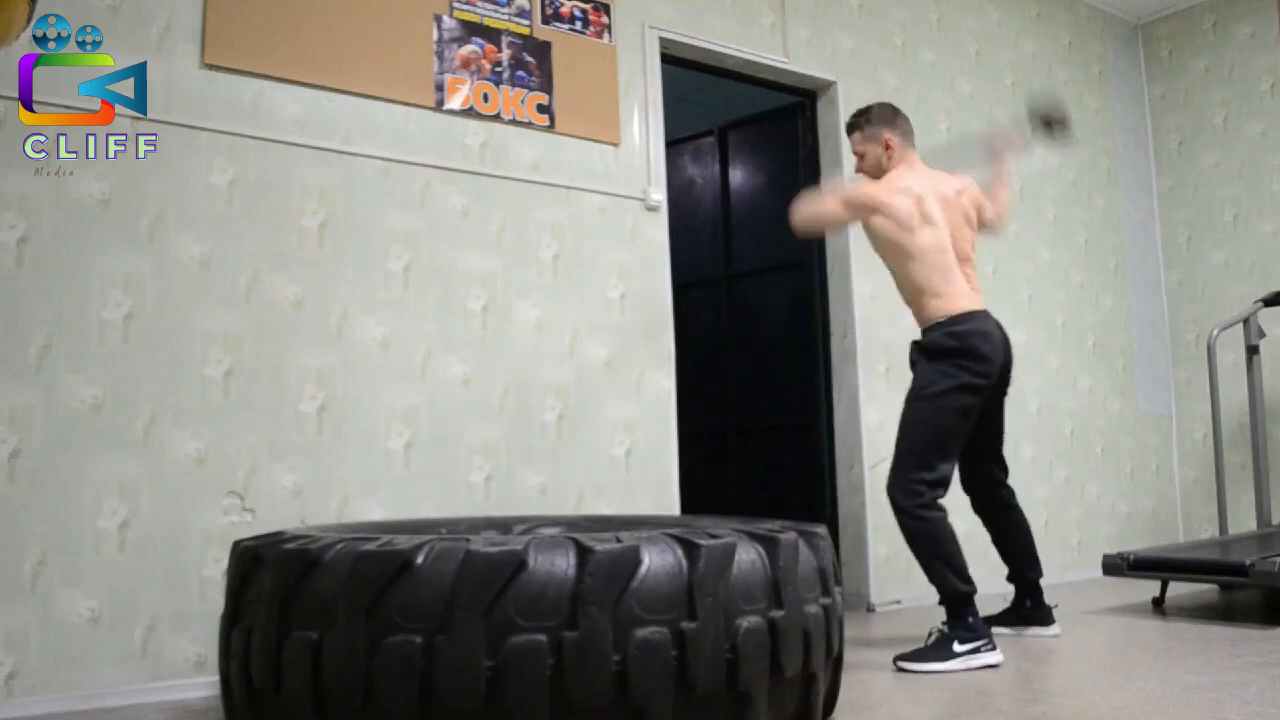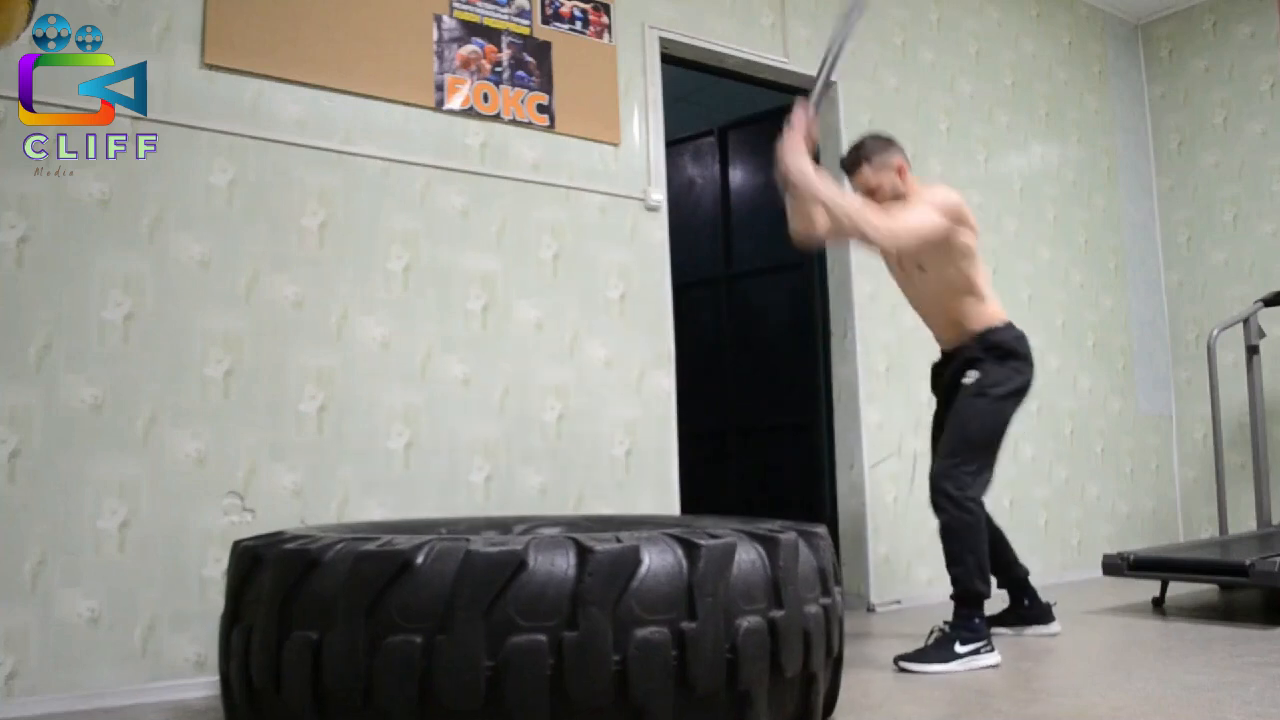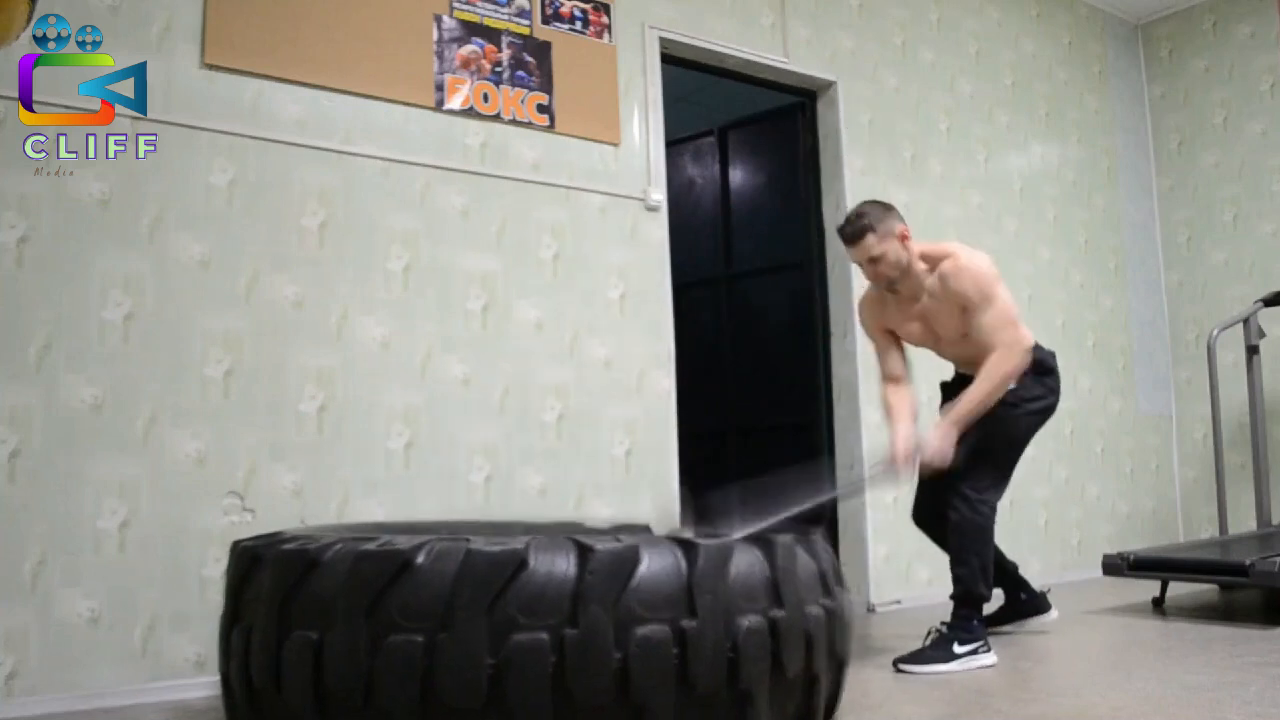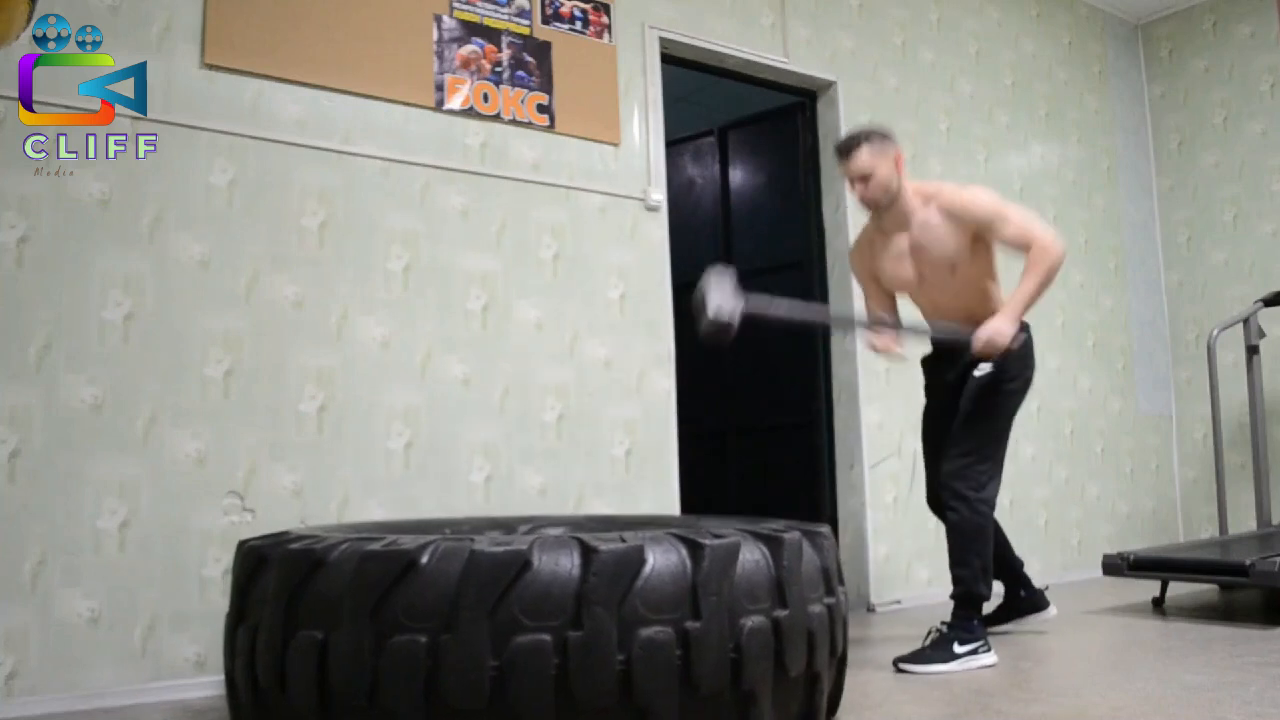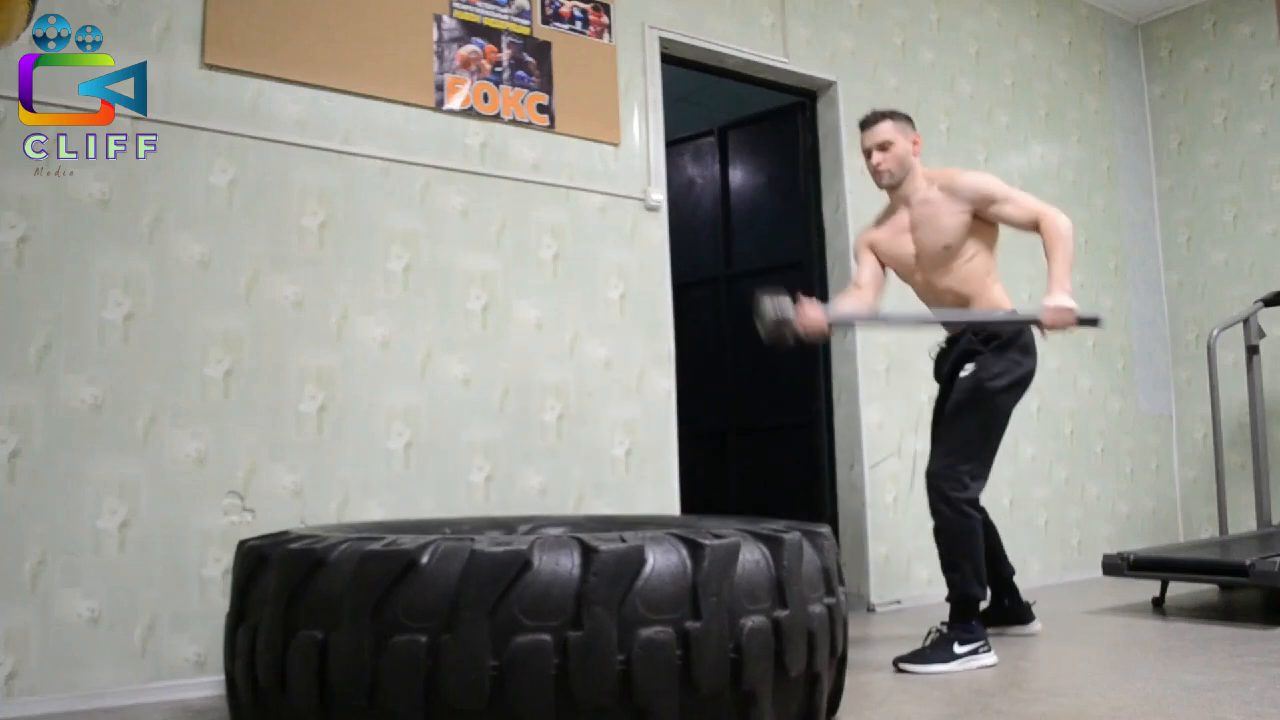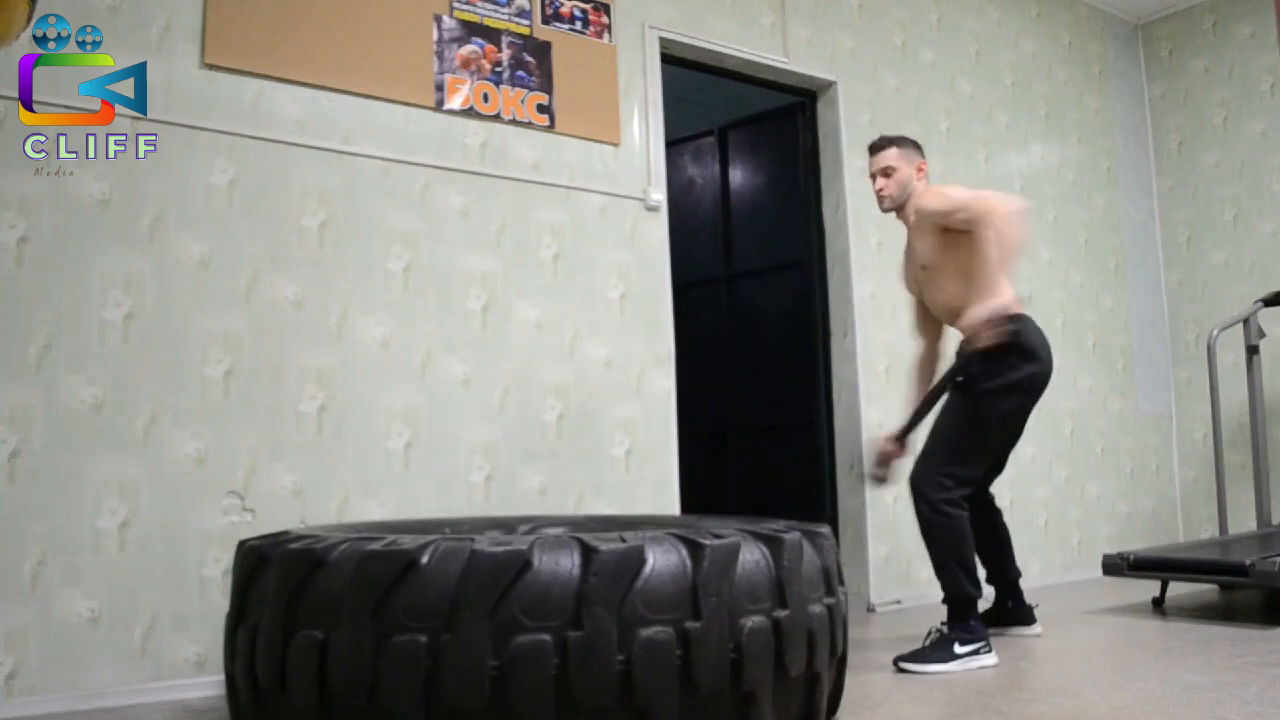
dt=0.3s
person 1, frame 1
left shoulder: (879, 194)
right shoulder: (957, 186)
left elbow: (803, 217)
right elbow: (994, 218)
left wrist: (829, 196)
right wrist: (1003, 161)
left hip: (953, 350)
right hip: (981, 341)
left knee: (911, 489)
right knee: (987, 482)
left ankle: (967, 633)
right ankle: (1032, 604)
person 1, frame 2
left shoulder: (940, 204)
right shoulder: (887, 212)
left elbow: (881, 232)
right elbow: (808, 231)
left wrist: (807, 170)
right wrist: (795, 173)
left hip: (995, 356)
right hip: (960, 364)
left knee: (953, 485)
right knee: (959, 490)
left ankle: (970, 633)
right ankle: (1028, 605)
person 1, frame 3
left shoulder: (963, 269)
right shoulder: (874, 308)
left elbow: (1013, 352)
right elbow: (894, 382)
left wrist: (950, 426)
right wrist: (903, 437)
left hip: (1026, 380)
right hip: (972, 384)
left knee: (970, 492)
right knee: (930, 510)
left ankle: (967, 633)
right ankle: (1023, 596)
person 1, frame 4
left shoulder: (959, 204)
right shoulder: (865, 252)
left elbow: (1048, 245)
right elbow: (883, 322)
left wrist: (1008, 316)
right wrist: (882, 338)
left hip: (1000, 351)
right hip: (947, 359)
left knee: (964, 482)
right knee: (944, 490)
left ankle: (968, 633)
right ankle: (1021, 592)
person 1, frame 5
left shoulder: (959, 188)
right shoulder: (873, 237)
left elbow: (1052, 219)
right elbow: (862, 298)
left wrist: (1060, 289)
right wrist: (822, 318)
left hip: (999, 345)
right hip: (964, 353)
left knee: (948, 482)
right knee: (952, 485)
left ankle: (967, 636)
right ankle: (1008, 605)
person 1, frame 6
left shoulder: (937, 204)
right shoulder: (910, 260)
left elbow: (1005, 208)
right elbow: (928, 343)
left wrist: (990, 295)
right wrist: (900, 430)
left hip: (1008, 351)
right hip: (1000, 358)
left knee: (934, 484)
right knee: (966, 487)
left ankle: (967, 633)
right ankle: (1012, 604)
